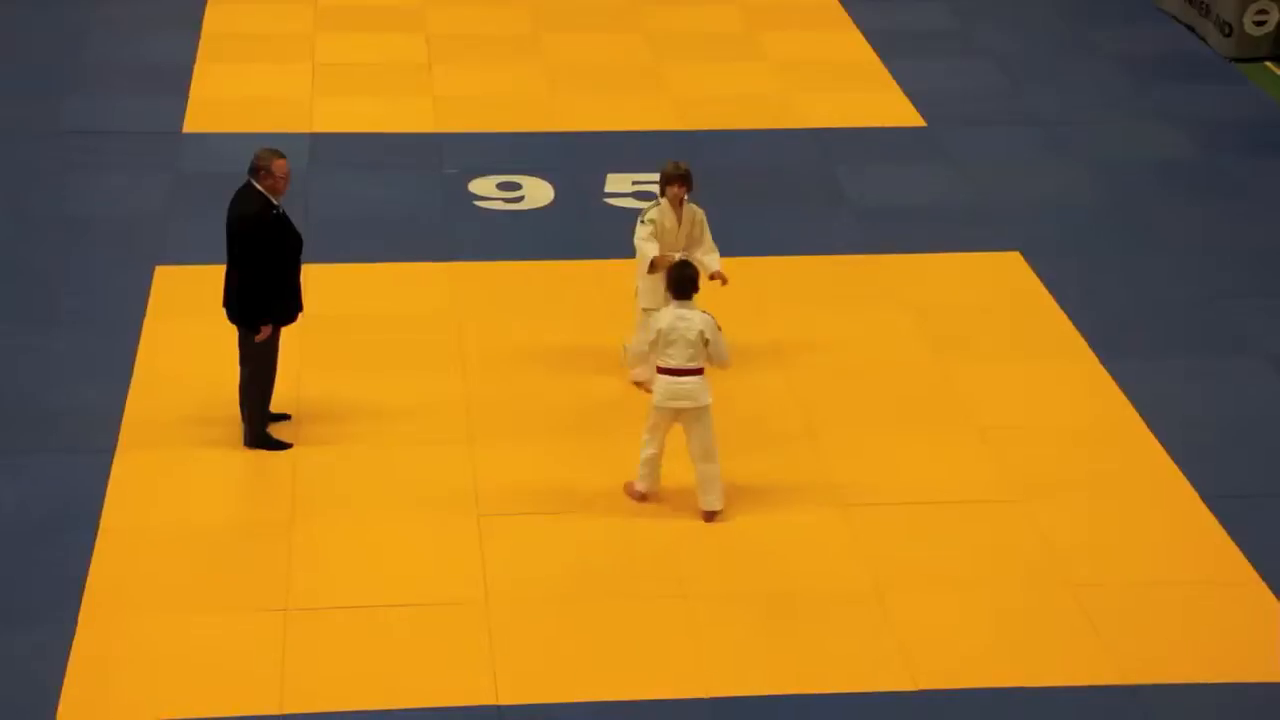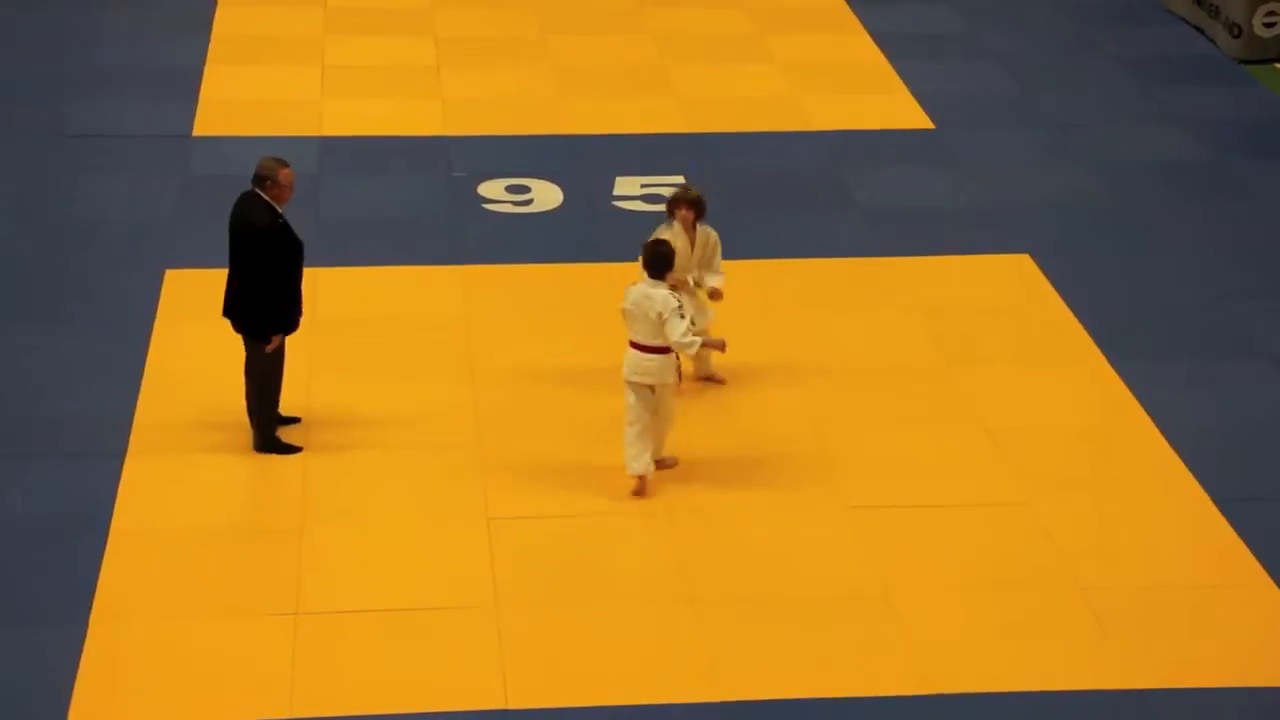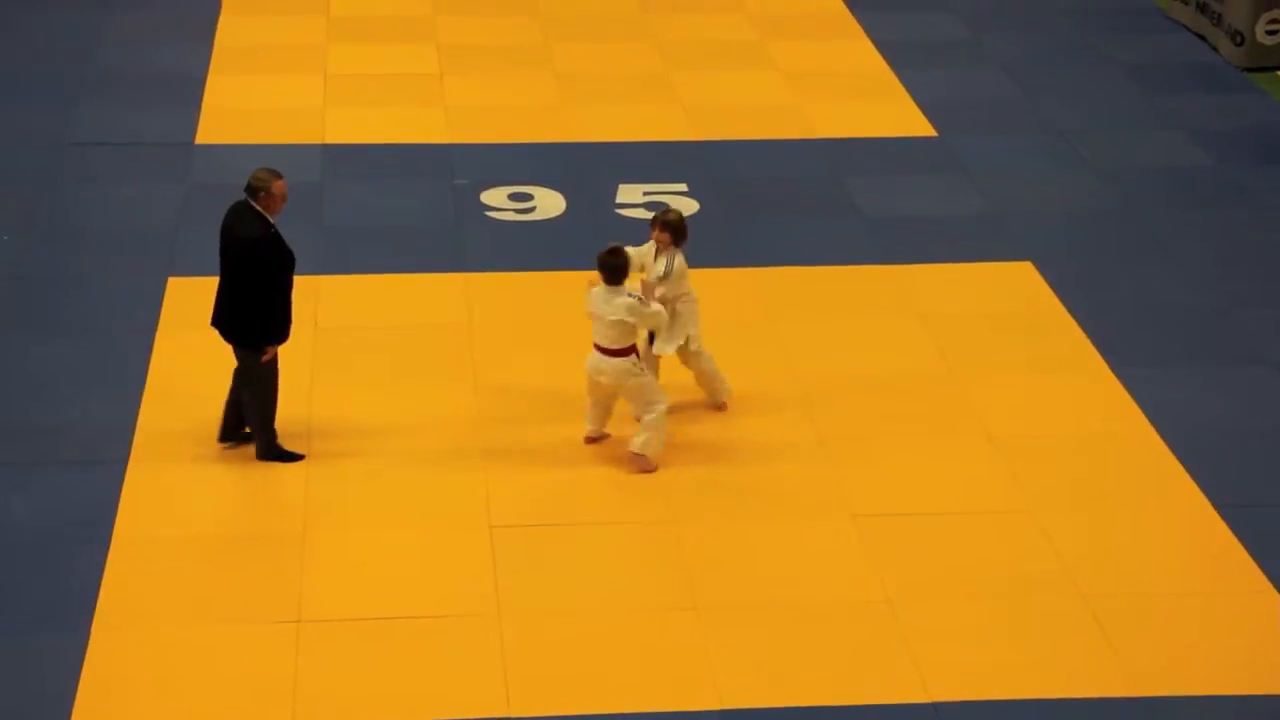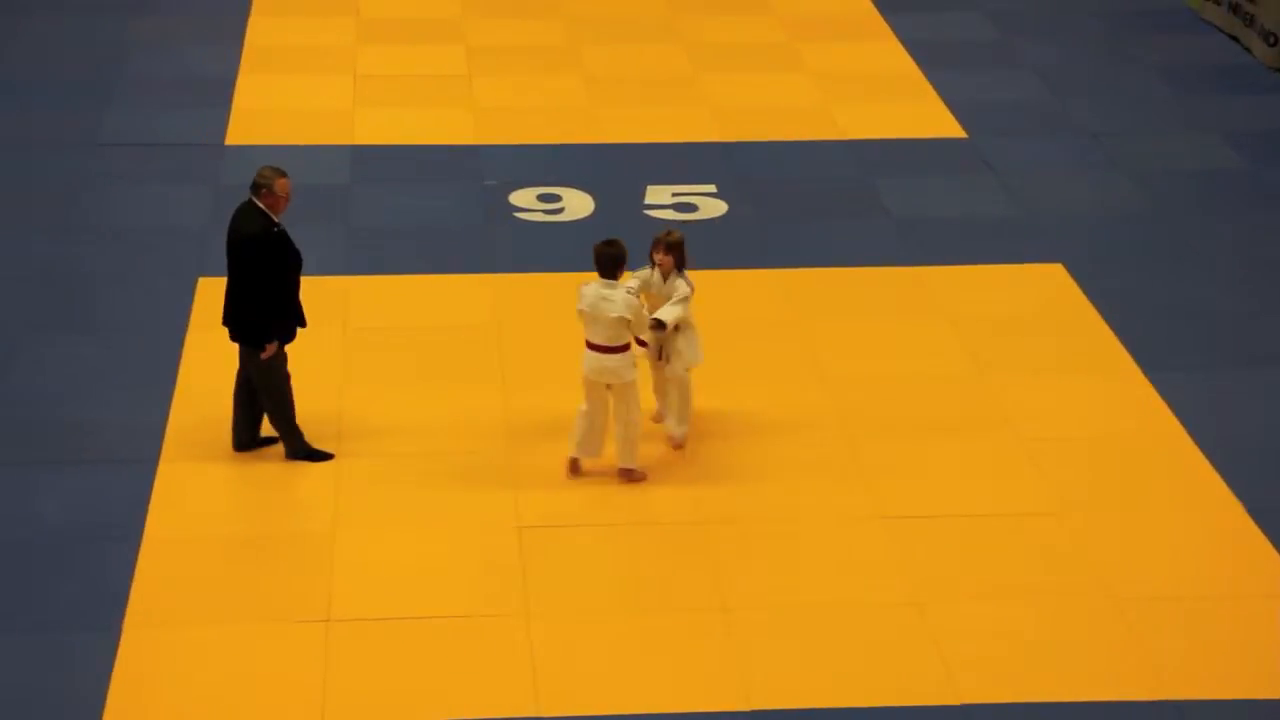
dt=0.4s
person 1, frame 1
left shoulder: (249, 195)
right shoulder: (255, 213)
right elbow: (256, 270)
right wrist: (265, 317)
left hip: (252, 299)
right hip: (257, 304)
left knee: (255, 362)
right knee: (259, 365)
left ankle: (256, 412)
right ankle: (255, 432)
person 1, frame 2
left shoulder: (249, 202)
right shoulder: (264, 224)
right elbow: (265, 281)
right wrist: (274, 327)
left hip: (249, 304)
right hip: (260, 311)
left knee: (260, 368)
right knee: (266, 370)
left ankle: (265, 416)
right ankle: (265, 437)
person 1, frame 3
left shoulder: (238, 211)
right shoulder: (258, 237)
right elbow: (260, 292)
right wrist: (270, 337)
left hip: (237, 313)
right hip: (251, 322)
left knee: (248, 374)
right knee: (261, 380)
left ankle: (232, 429)
right ankle: (266, 445)
person 1, frame 4
left shoulder: (248, 212)
right shoulder: (257, 233)
right elbow: (259, 289)
right wrist: (269, 335)
left hip: (249, 316)
right hip: (258, 321)
left knee: (252, 377)
right knee: (274, 381)
left ankle: (245, 436)
right ankle: (295, 445)
person 2, frame 1
left shoulder: (659, 319)
right shoulder: (706, 321)
left elbow: (644, 352)
right elbow: (722, 359)
left hip: (666, 387)
right hip: (695, 389)
left knee: (653, 439)
right knee: (704, 449)
left ankle: (642, 488)
right ankle: (710, 505)
person 2, frame 2
left shoulder: (631, 292)
right shoulder: (671, 301)
right elbow: (680, 340)
right wrist: (710, 343)
left hip: (635, 361)
right hip: (662, 364)
left knee: (636, 419)
right knee: (663, 414)
left ankle: (640, 473)
right ankle: (655, 457)
person 2, frame 3
left shoulder: (594, 296)
right shoulder: (632, 302)
right elbow: (658, 320)
right wrist: (649, 298)
left hip: (597, 361)
right hip: (624, 367)
left knee: (600, 398)
right knee: (655, 405)
left ankle: (594, 432)
right ankle: (640, 453)
person 2, frame 4
left shoulder: (585, 292)
right shoulder: (629, 300)
right elbow: (641, 329)
left hip: (592, 360)
right hip: (620, 363)
left knee: (591, 410)
right knee: (628, 416)
left ankle: (576, 458)
right ankle: (627, 466)
person 3, frame 1
left shoulder: (695, 214)
right shoulder: (652, 212)
left elbow: (704, 245)
right elbow: (643, 240)
left wrist: (714, 269)
right wrist: (655, 258)
right hip: (654, 271)
right knee: (649, 319)
right ankle: (641, 372)
person 3, frame 2
left shoulder: (708, 236)
right shoulder: (664, 234)
left elbow: (712, 267)
left wrist: (712, 286)
right wrist: (669, 279)
left hip: (690, 291)
left knee: (701, 330)
left ankle: (704, 370)
person 3, frame 3
left shoulder: (672, 262)
right shoulder: (652, 248)
left elbow: (653, 291)
right elbow: (635, 256)
left hip: (678, 312)
left knee: (693, 357)
right knee: (649, 356)
left ankle: (719, 394)
person 3, frame 4
left shoulder: (683, 285)
right shoulder: (647, 274)
left elbow: (674, 311)
right elbow: (631, 288)
left wrist: (655, 324)
left hip: (678, 332)
right hip: (654, 327)
left knee: (679, 377)
right knee: (659, 374)
left ankle: (678, 428)
right ankle: (665, 407)
